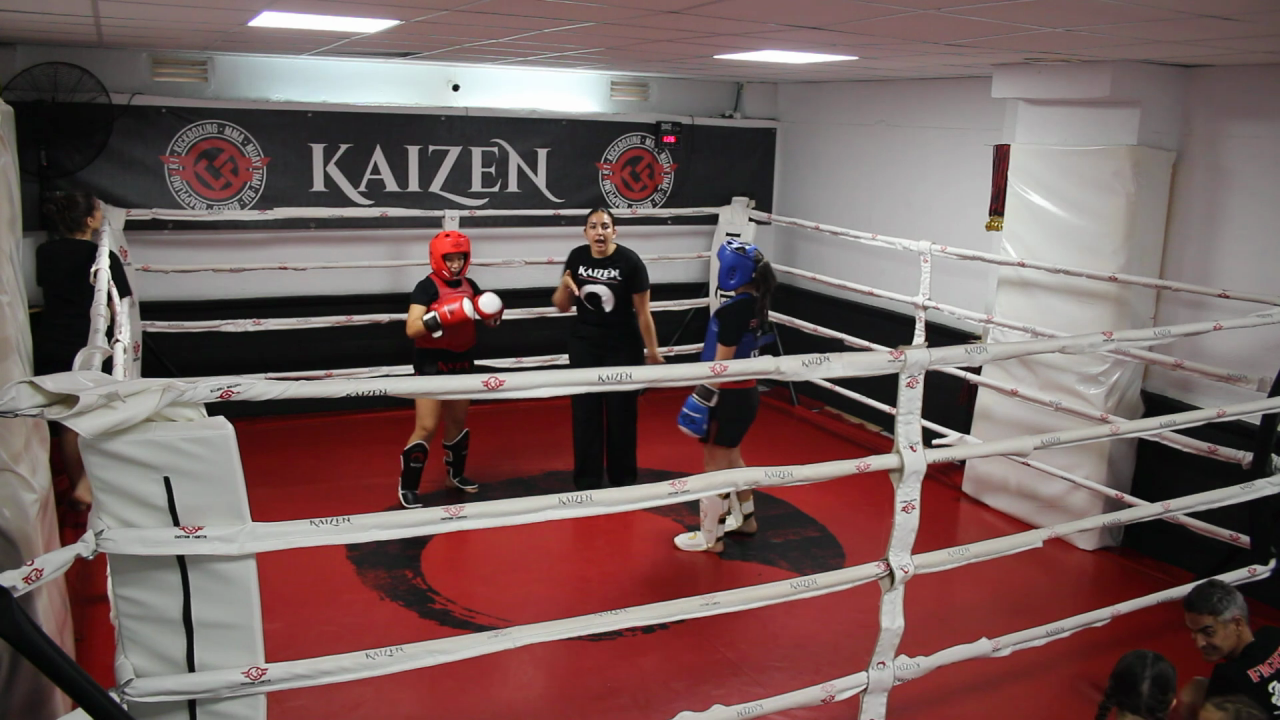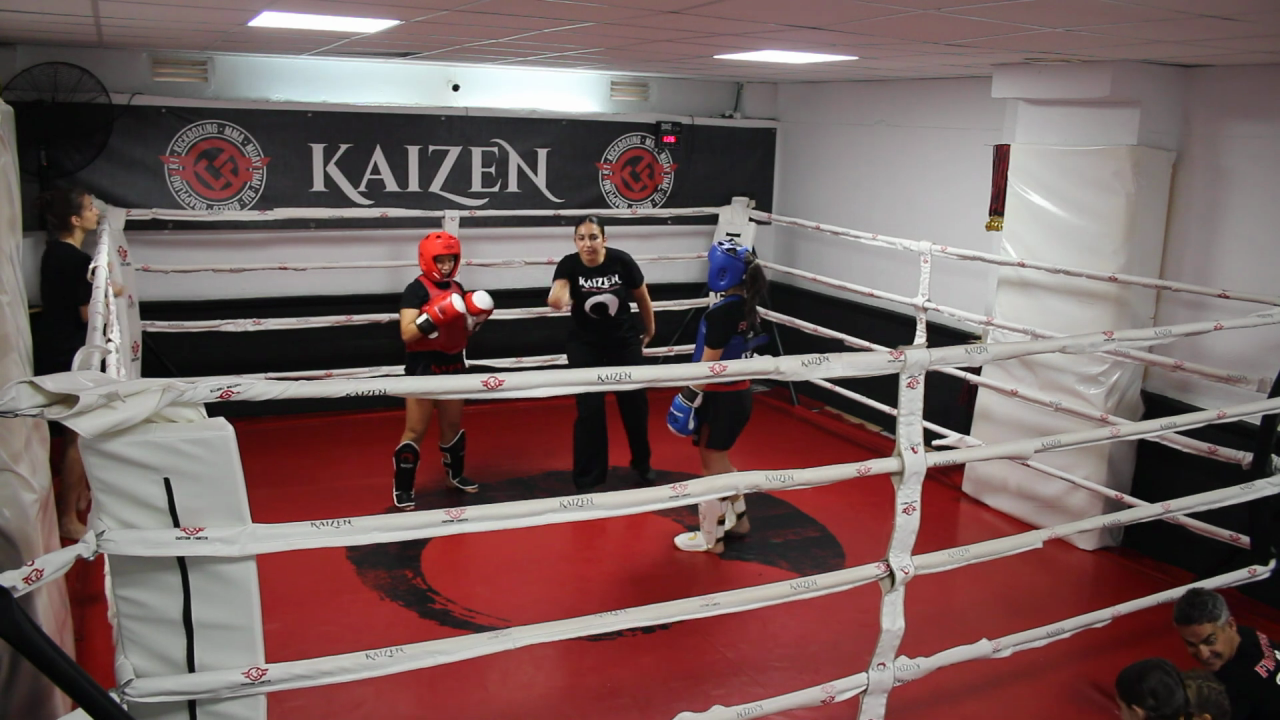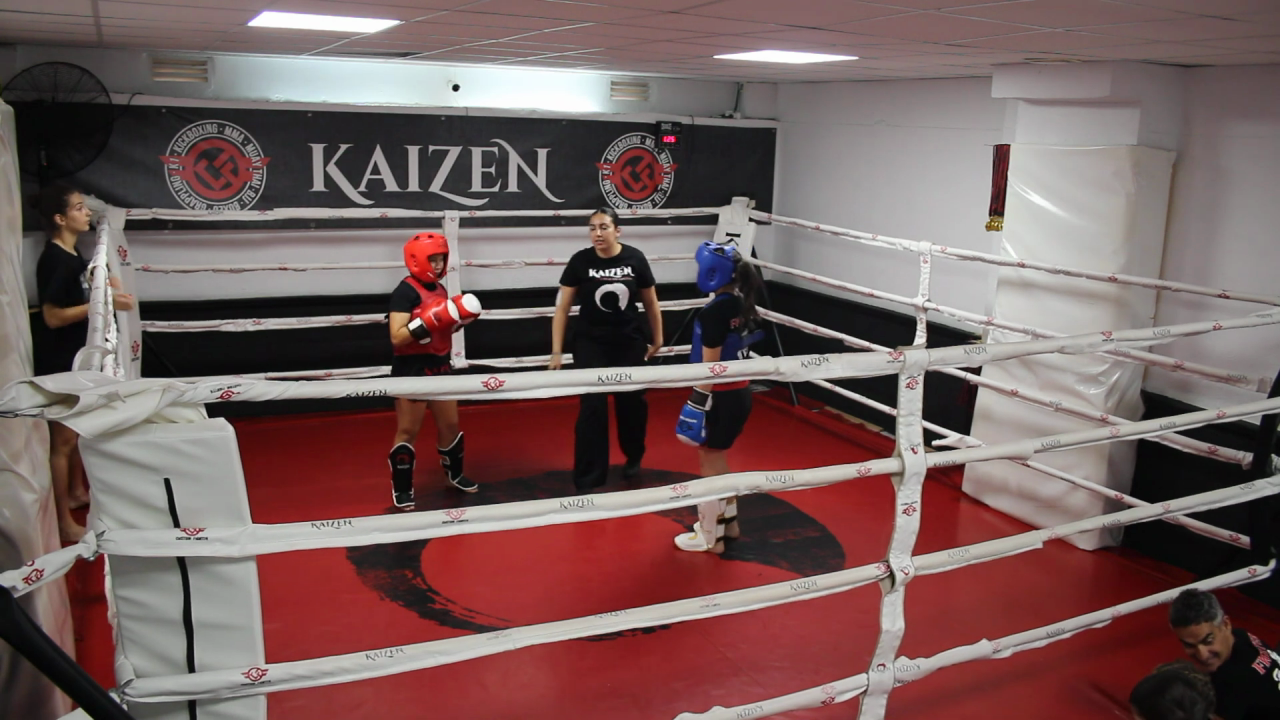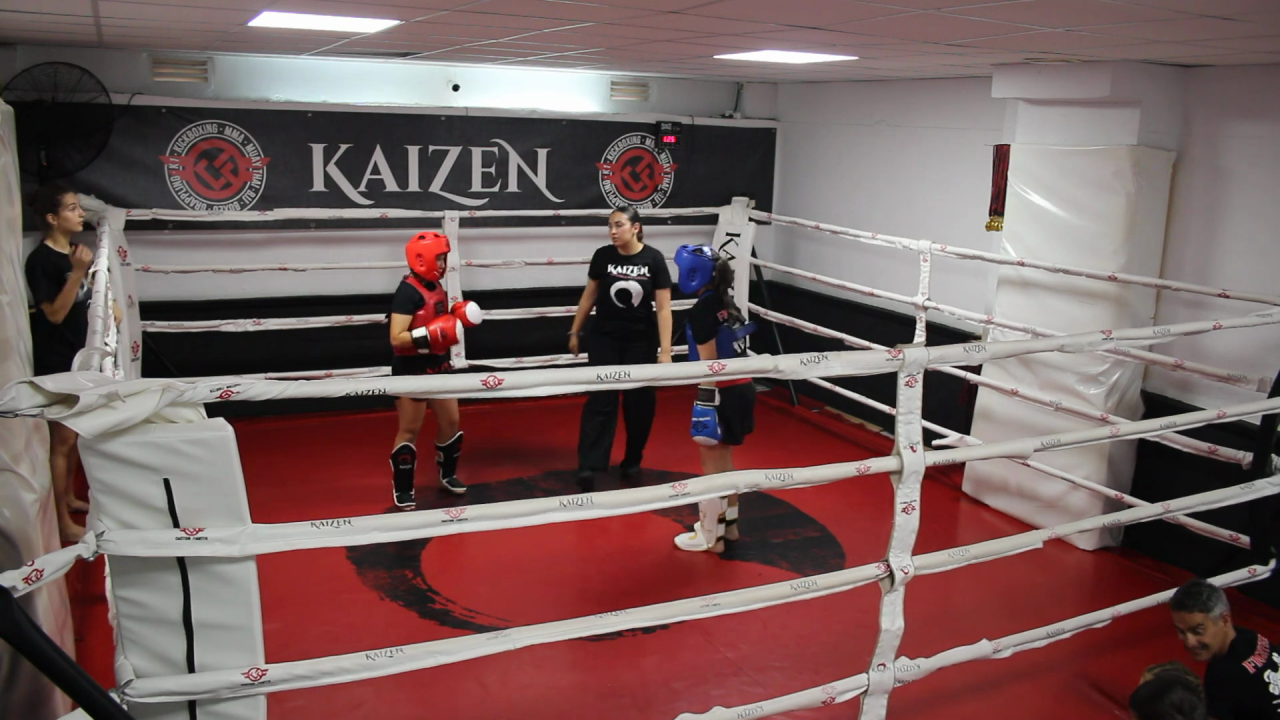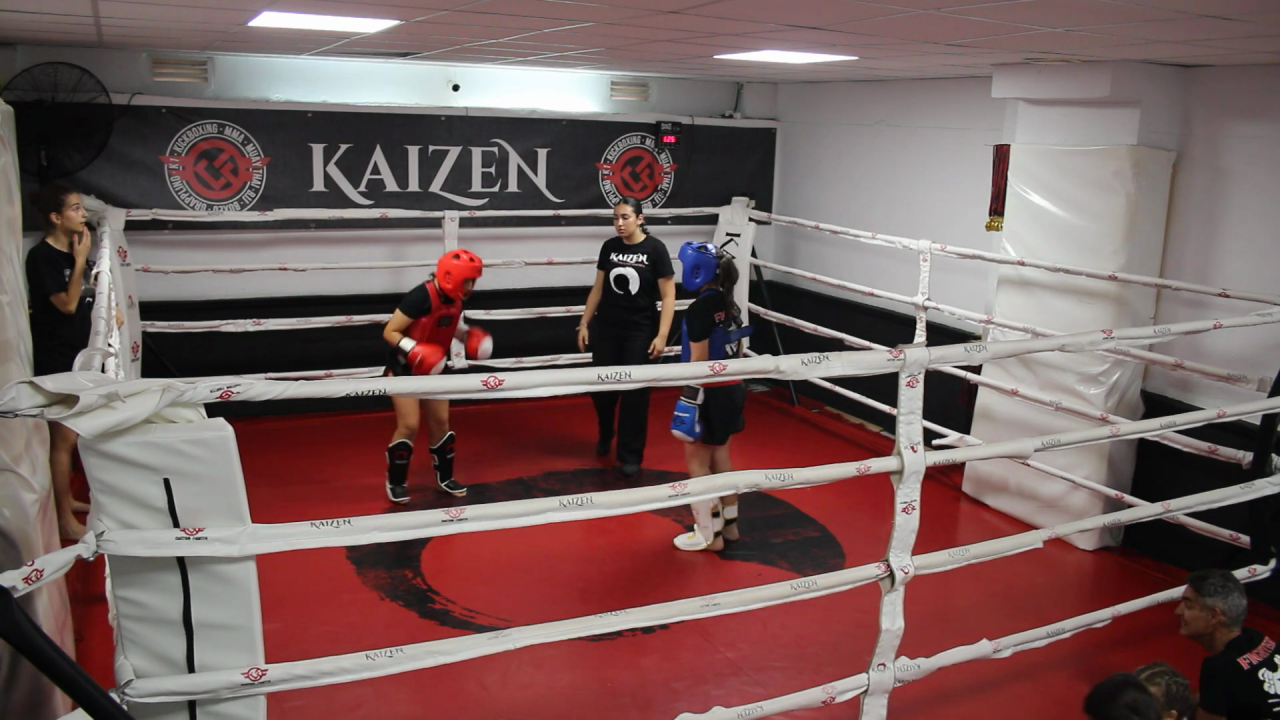
dt=0.3s
person 1, frame 1
left shoulder: (45, 252)
right shoulder: (104, 258)
left hip: (50, 347)
right hip: (85, 347)
left knee: (68, 423)
left ankle: (80, 487)
right ankle: (85, 484)
person 1, frame 2
left shoulder: (55, 253)
right shoulder: (80, 261)
right elbow: (89, 315)
right wrist: (111, 294)
left hip: (53, 353)
right hip: (68, 356)
left knee: (74, 429)
right knee: (81, 434)
left ankle: (80, 495)
right ankle: (68, 520)
person 1, frame 3
left shoulder: (69, 255)
right shoulder: (55, 260)
right elbow: (53, 317)
left hip: (75, 356)
right hip: (60, 361)
left knee: (79, 429)
right knee: (63, 439)
left ankle: (76, 491)
right ankle: (64, 522)
person 1, frame 4
left shoulder: (74, 251)
right shoulder: (40, 260)
right elbow: (55, 314)
right wrist: (76, 272)
left hip: (79, 354)
right hip: (56, 360)
left knee: (77, 433)
right knee: (62, 440)
left ankle: (68, 497)
right ankle: (63, 522)
person 1, frame 5
left shoulder: (74, 251)
right shoulder: (41, 256)
right elbow: (67, 304)
right wrist: (81, 261)
left hip: (77, 353)
right hip: (54, 358)
left knee: (72, 434)
right knee: (64, 437)
left ankle: (66, 499)
right ankle: (66, 521)
person 2, frame 1
left shoulder: (732, 311)
right shoulder: (753, 306)
left elbow: (722, 362)
left wrist: (701, 399)
right wrist: (705, 387)
left hip: (729, 395)
right hip: (743, 391)
left knee: (714, 463)
right knee: (730, 456)
left ankle: (710, 536)
right ankle: (744, 517)
person 2, frame 2
left shoulder: (721, 313)
right shoulder: (746, 308)
left elbow: (708, 365)
left wrist: (687, 400)
left hip: (720, 398)
right hip: (739, 394)
left knee: (712, 465)
right knee: (719, 460)
left ankle: (710, 538)
right ankle: (737, 518)
person 2, frame 3
left shoulder: (714, 312)
right shoulder: (741, 306)
left elbow: (710, 366)
left wrist: (696, 406)
left hip: (721, 397)
right hip: (738, 392)
left knee: (710, 465)
right knee: (717, 460)
left ankle: (711, 537)
right ankle: (728, 521)
person 2, frame 4
left shoulder: (701, 311)
right shoulder: (726, 303)
left elbow: (709, 362)
left wrist: (705, 405)
left hip: (723, 393)
right hip: (741, 388)
left knee: (711, 464)
right knee: (723, 459)
left ankle: (711, 537)
right ankle: (728, 523)
person 2, frame 5
left shoulder: (700, 309)
right shoulder: (728, 303)
left elbow: (699, 361)
left wrist: (689, 402)
left hip: (712, 393)
right hip: (732, 388)
left knee: (697, 461)
right knee: (720, 457)
left ankle: (709, 534)
right ankle: (728, 523)
person 3, frame 1
left shoulder: (629, 260)
right shoulder: (576, 257)
left elbow: (643, 311)
right elbow: (561, 306)
left wrist: (652, 350)
right wrist: (564, 288)
left hip: (623, 346)
right hip: (584, 344)
left knee: (622, 411)
right knee: (585, 411)
left ankle: (624, 478)
right ankle: (587, 480)
person 3, frame 2
left shoulder: (622, 261)
right shoulder: (568, 266)
left elbow: (642, 299)
right elbow: (555, 299)
left wrist: (649, 330)
right wrist: (559, 296)
left hip: (624, 344)
right hip: (585, 347)
left knee: (634, 403)
right knee: (590, 410)
left ankle: (642, 463)
right ankle: (588, 480)
person 3, frame 3
left shoulder: (635, 258)
right shoulder: (580, 261)
left elbow: (651, 303)
right elbow: (562, 307)
left wrist: (657, 340)
right wrist: (556, 351)
left hip: (629, 343)
right hip: (590, 345)
left knee: (632, 403)
right knee: (592, 408)
left ankle: (633, 455)
right ankle: (588, 480)
person 3, frame 4
left shoulder: (653, 259)
right shoulder: (602, 256)
left elbow: (663, 308)
right elbow: (589, 297)
left wrist: (665, 350)
right wrist: (574, 332)
left hip: (641, 341)
right hip: (604, 338)
left knee: (640, 401)
right knee: (600, 398)
left ankle: (633, 458)
right ankle: (588, 466)
person 3, frame 5
left shoulder: (655, 249)
right shoulder: (609, 247)
left elbow: (668, 296)
right elbow: (598, 289)
left wrist: (662, 335)
right wrist: (584, 324)
left hip: (641, 330)
right hip: (606, 327)
left knee: (635, 392)
left ankle: (631, 455)
right ankle: (605, 436)
person 4, frame 1
left shoulder: (470, 286)
right shoulder: (426, 287)
left elbow: (486, 320)
right elbow: (412, 329)
left wrist: (493, 311)
right wrist: (444, 315)
left hip: (461, 362)
right hip: (431, 364)
left knee: (457, 422)
right knee: (426, 428)
left ankle: (456, 473)
right ankle: (408, 487)
person 4, frame 2
left shoulder: (457, 288)
right shoulder: (416, 290)
left elbow: (465, 330)
right elbow: (407, 333)
left wrist: (478, 315)
right wrist: (435, 315)
left hip: (453, 364)
right hip: (423, 366)
left knee: (452, 424)
right knee: (415, 430)
left ankle: (456, 473)
right ankle: (403, 487)
person 4, frame 3
left shoulder: (439, 289)
right shoulder: (405, 292)
right elbow: (396, 337)
left wrist: (461, 318)
right wrist: (428, 321)
left hip: (440, 367)
right hip: (412, 370)
left knee: (450, 425)
right knee: (408, 431)
left ankle: (455, 474)
right ankle: (402, 489)
person 4, frame 4
left shoulder: (436, 287)
right shoulder: (407, 293)
right elbow: (397, 339)
left wrist: (457, 316)
right wrist: (433, 334)
left hip: (439, 365)
right hip: (412, 369)
left knee: (451, 423)
right knee: (409, 431)
left ankle: (448, 474)
right ankle: (402, 488)
person 4, frame 5
left shoulder: (456, 298)
right shoulder: (420, 297)
right elbow: (390, 332)
left wrist: (469, 336)
right wrist: (416, 353)
left hip: (434, 368)
right hip: (405, 366)
left knee: (440, 423)
right knee: (409, 426)
left ankle: (445, 477)
right ankle: (396, 482)
